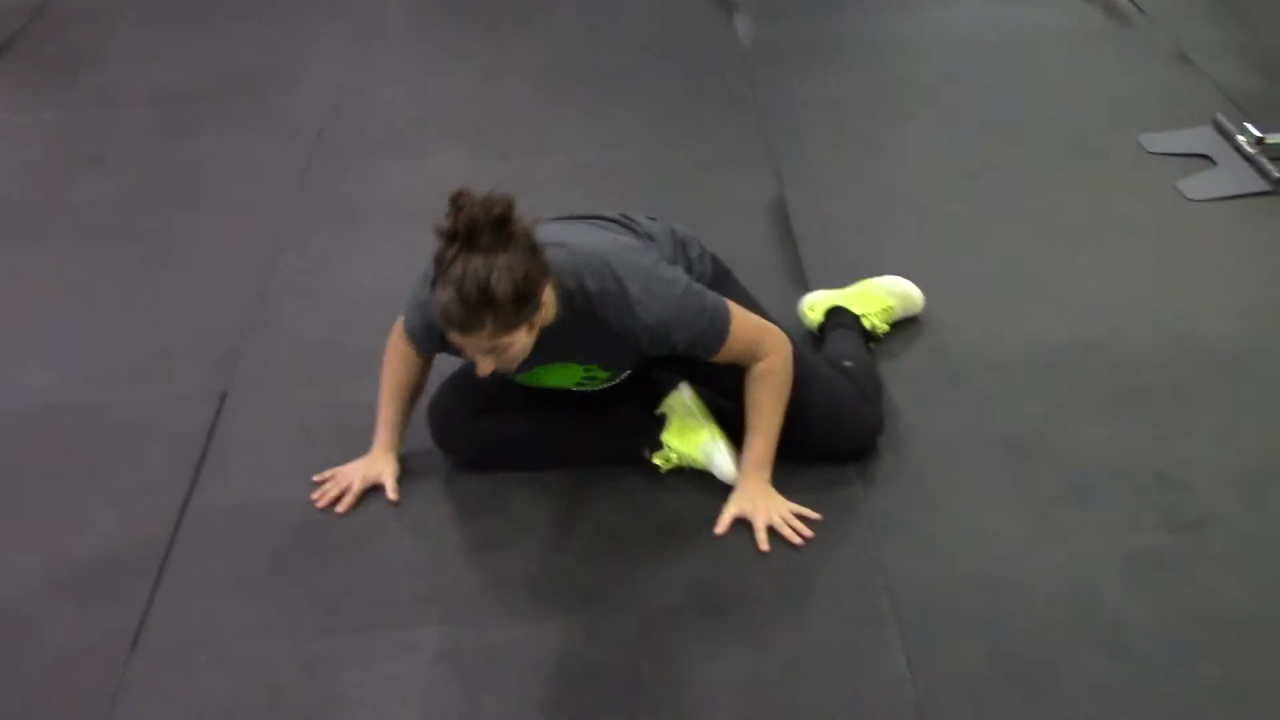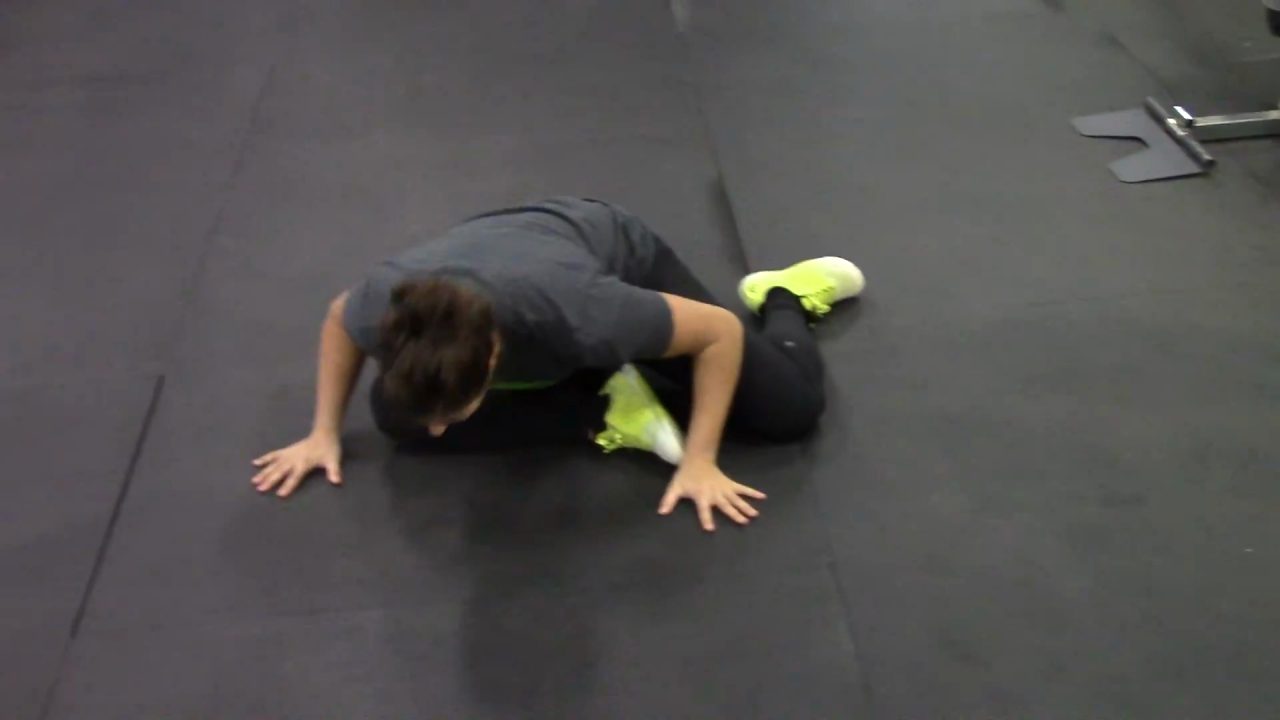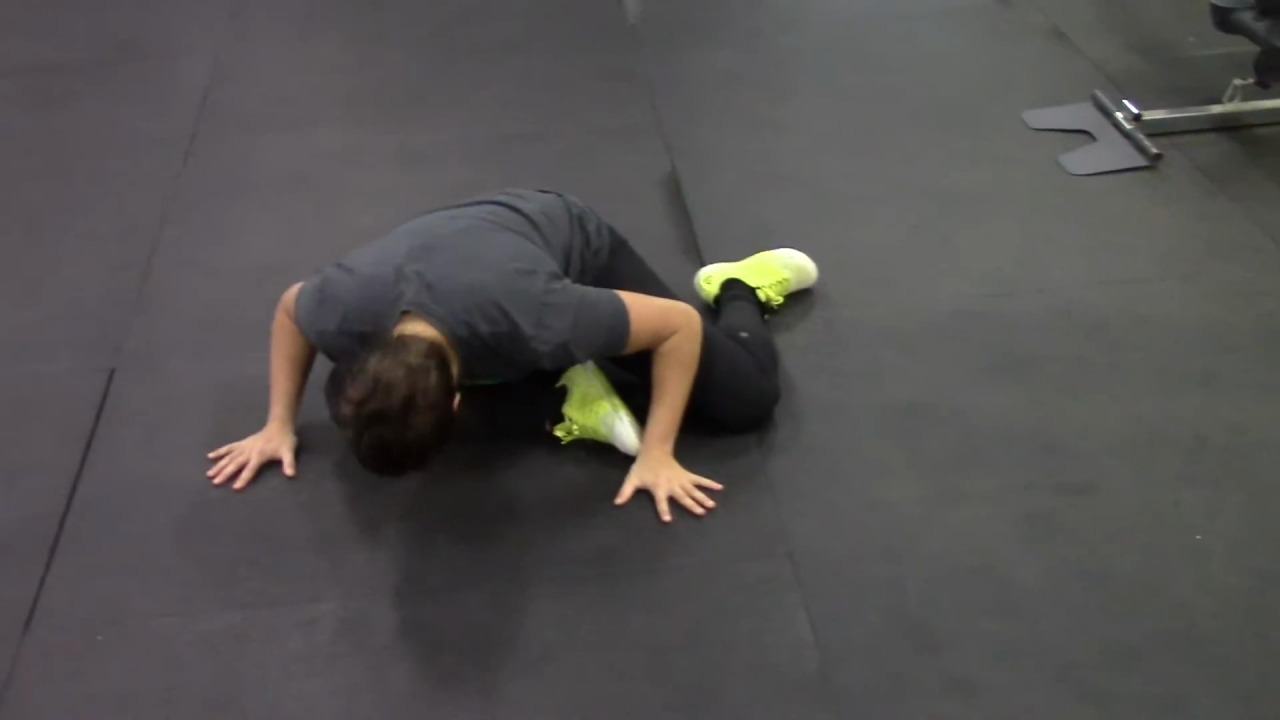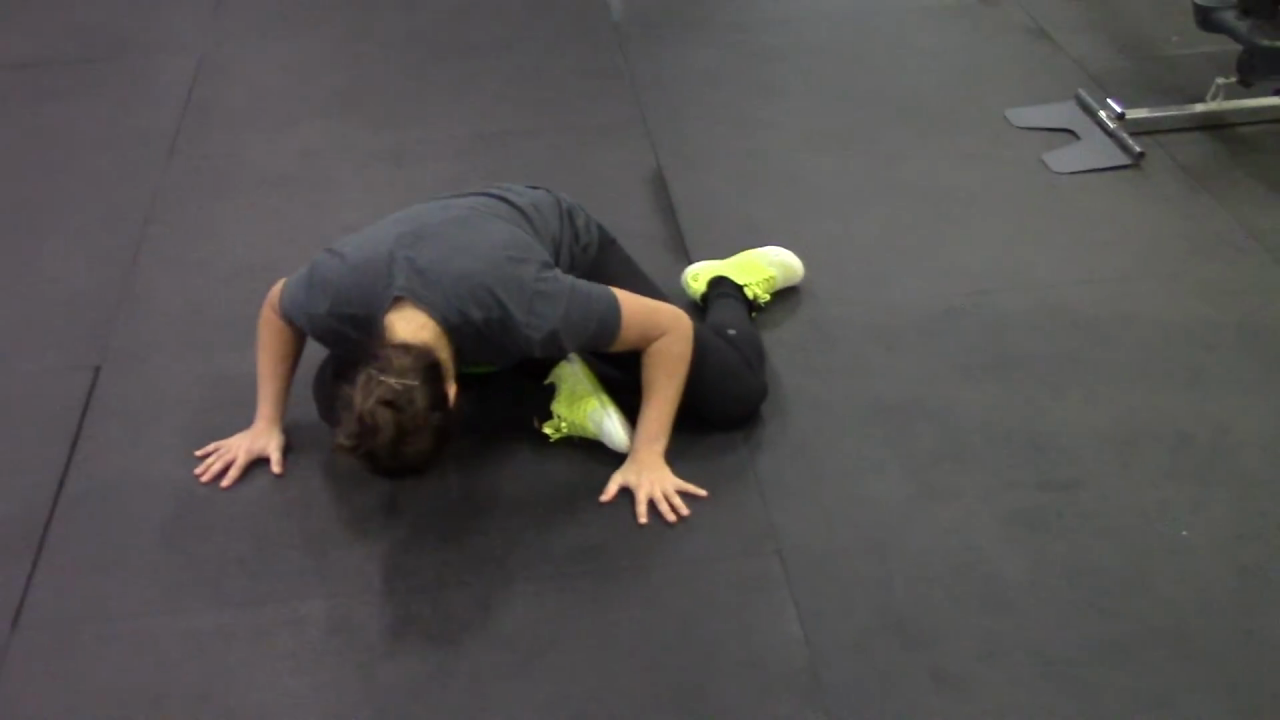
dt=0.3s
person 1, frame 1
left shoulder: (643, 296)
right shoulder: (442, 304)
left elbow: (771, 351)
right elbow: (405, 340)
left wrist: (754, 482)
right wrist: (383, 450)
left hip: (680, 284)
left knee: (848, 428)
right knee: (453, 425)
left ankle: (844, 315)
right ankle: (664, 432)
person 1, frame 2
left shoulder: (583, 318)
right shoulder: (383, 319)
left elbow: (721, 332)
right elbow: (339, 319)
left wrist: (699, 461)
right wrist: (324, 434)
left hip: (622, 260)
left knee: (791, 409)
right knee: (393, 416)
left ankle: (786, 294)
right ankle: (606, 410)
person 1, frame 3
left shoulder: (538, 324)
right shoulder: (343, 316)
left elbow: (682, 323)
right elbow: (289, 306)
left wrist: (657, 453)
right wrist: (279, 426)
left hip: (579, 253)
right hip: (482, 246)
left knee: (746, 399)
right knee: (345, 397)
left ankle: (741, 287)
right ankle: (565, 402)
person 1, frame 4
left shoulder: (531, 309)
right shoulder: (331, 300)
left elbow: (674, 328)
right elbow: (276, 305)
left wrist: (648, 455)
right wrist: (267, 423)
left hip: (566, 248)
right hip: (472, 236)
left knee: (734, 396)
right knee: (334, 396)
left ankle: (727, 283)
right ankle: (554, 395)
